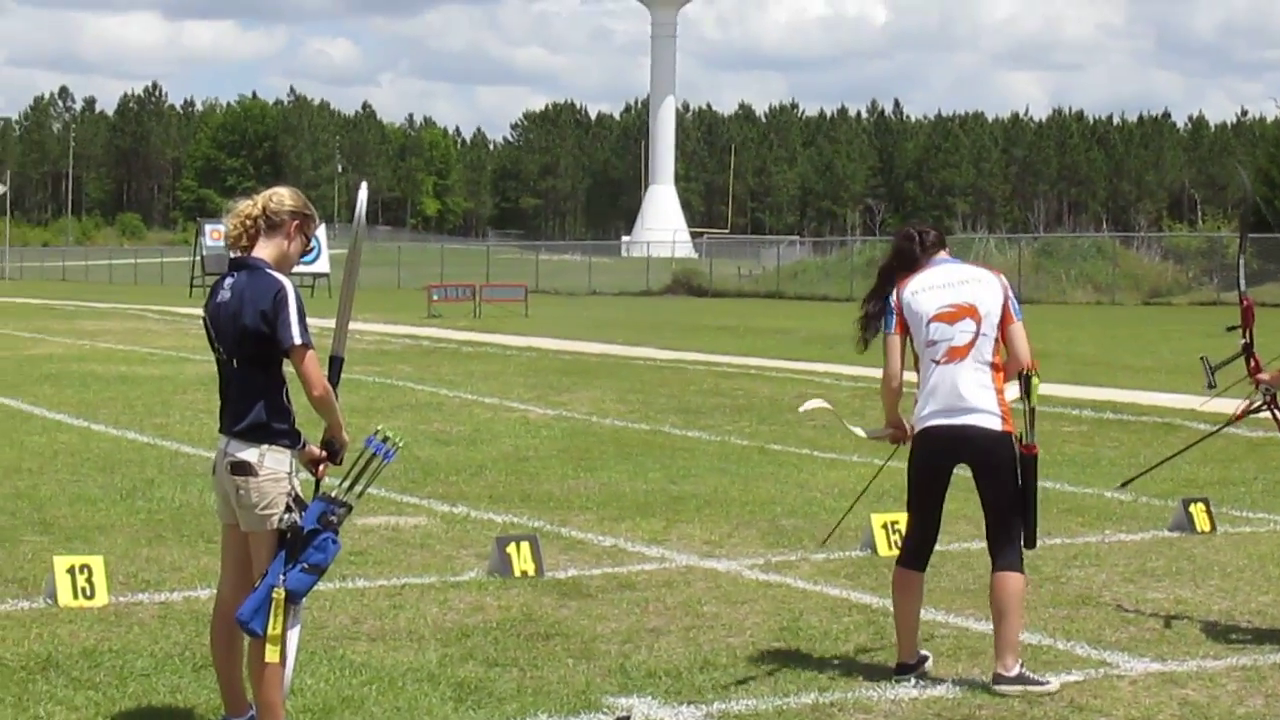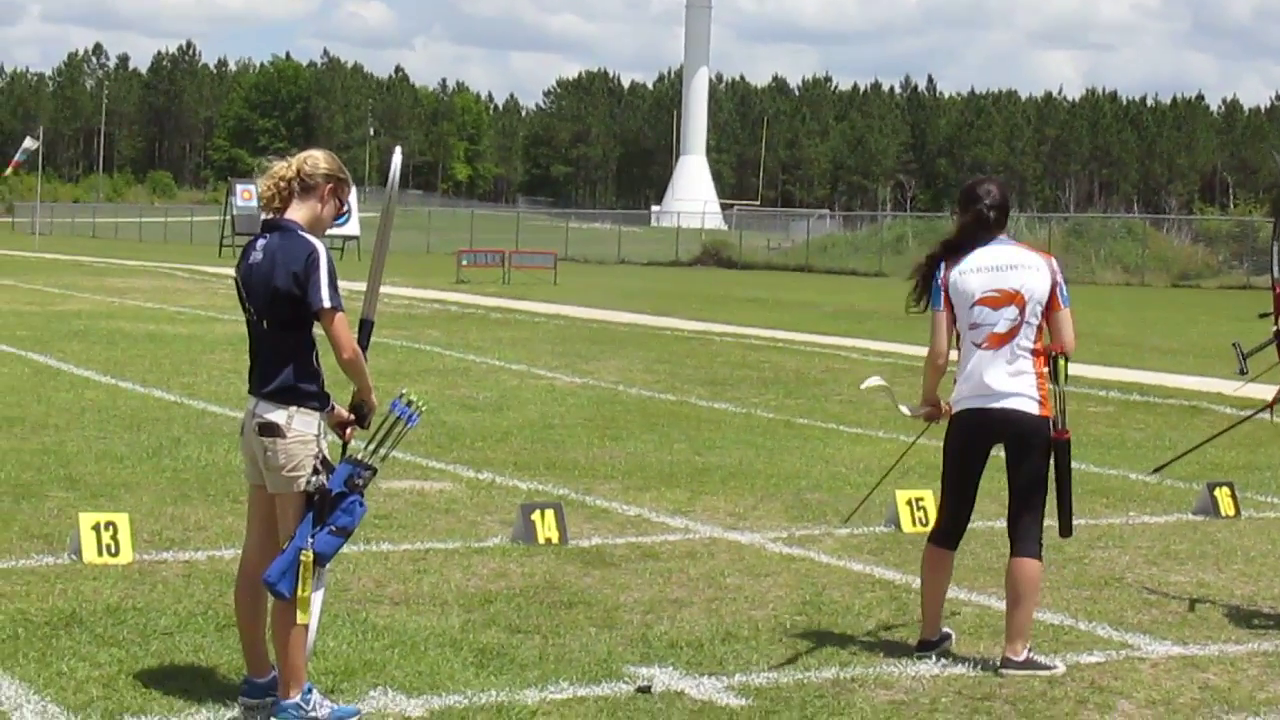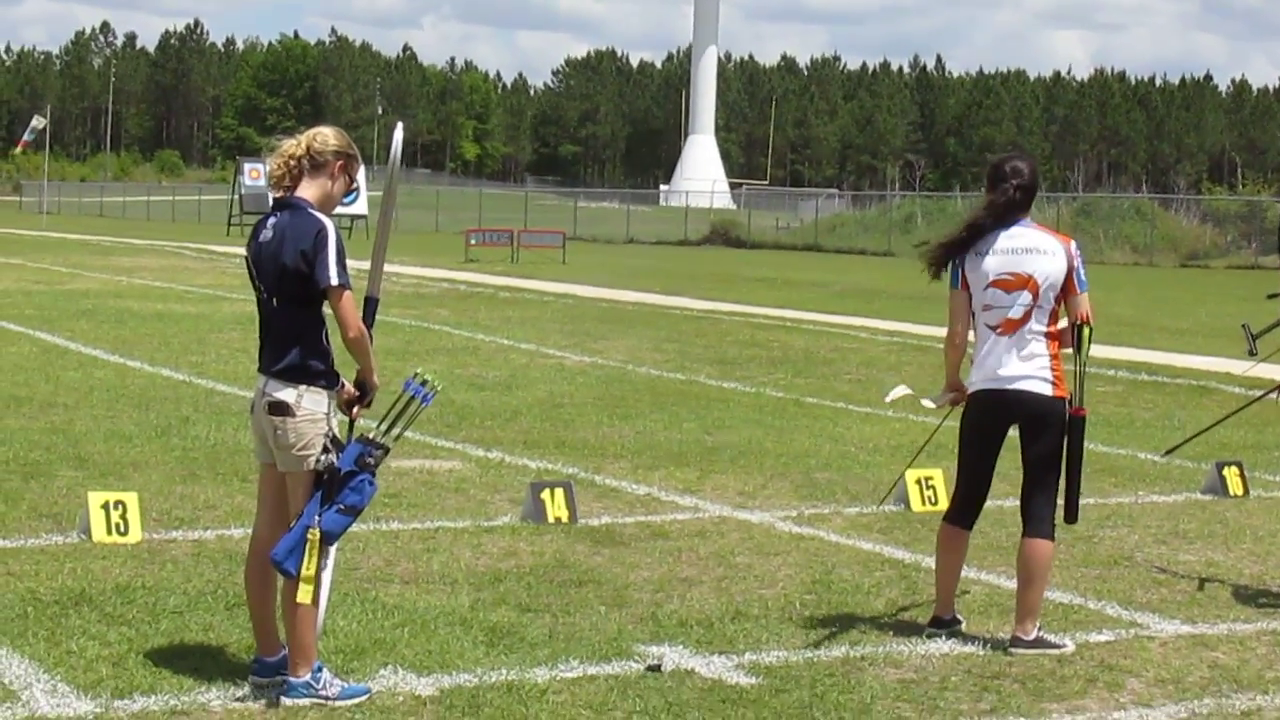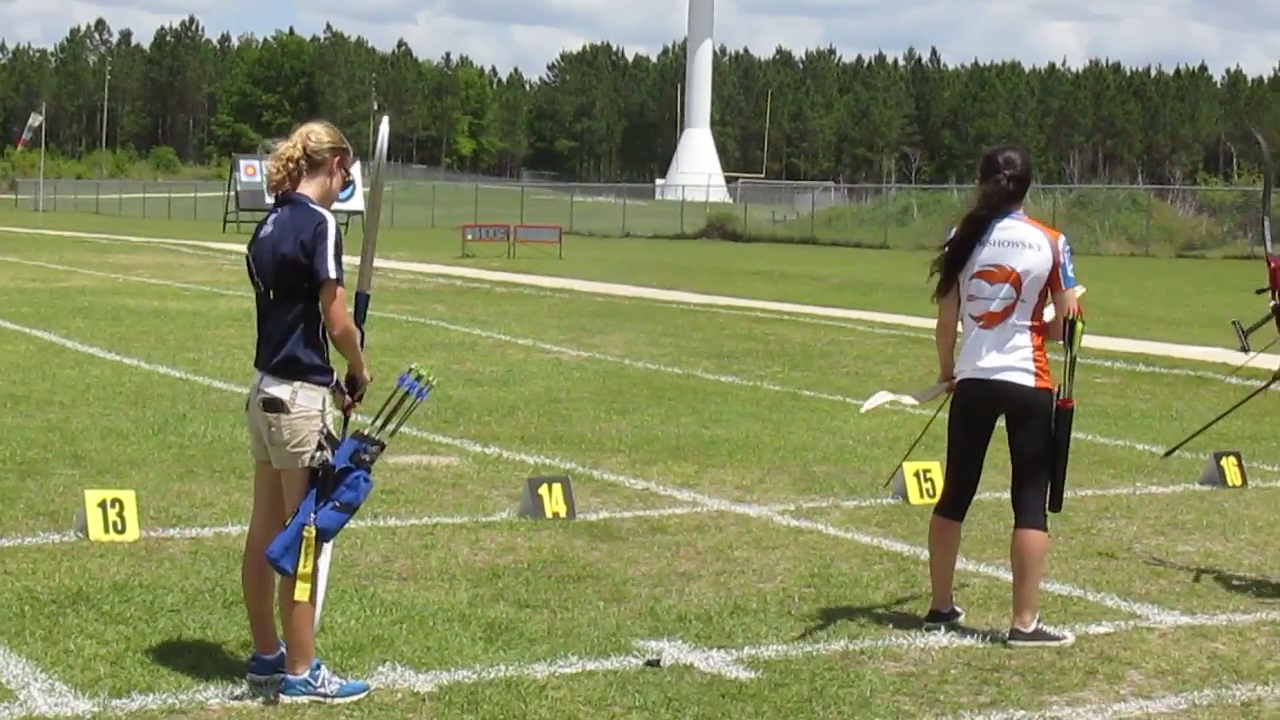
dt=0.3s
person 1, frame 1
left shoulder: (222, 288)
right shoulder: (275, 287)
left elbow: (250, 379)
right elbow: (315, 385)
left wrist: (297, 444)
right wrist: (338, 432)
left hip: (230, 454)
right hip: (264, 463)
left knee: (233, 594)
person 1, frame 2
left shoulder: (254, 250)
right shoulder: (308, 250)
left elbow: (279, 340)
right elbow: (345, 349)
left wrist: (326, 407)
right wrist: (367, 395)
left hip: (259, 415)
right hip: (292, 425)
left knee: (258, 556)
person 1, frame 3
left shoulder: (265, 228)
right shoulder: (317, 228)
left elbow: (289, 317)
right elbow: (350, 327)
left wrist: (333, 384)
right wrist: (368, 375)
left hip: (269, 394)
right hip: (302, 402)
left knee: (268, 535)
left ankle: (269, 657)
right ankle: (303, 675)
person 1, frame 4
left shoulder: (268, 225)
right shoulder: (318, 223)
left elbow: (288, 315)
right elbow: (337, 324)
left wrist: (328, 380)
right wrist: (359, 372)
left hip: (266, 391)
right hip: (298, 400)
left knee: (265, 533)
left ankle: (266, 654)
right ankle: (301, 672)
person 2, frame 1
left shoulder: (903, 291)
right shoulder: (992, 280)
left elbow: (893, 377)
right elbow: (1022, 361)
left wrist: (893, 420)
left hip: (932, 428)
right hip: (990, 426)
left knee: (917, 543)
right knee: (1006, 546)
left ankle: (908, 657)
right ankle: (1008, 666)
person 2, frame 2
left shoulder: (951, 268)
right shoulder: (1044, 265)
left elbow: (939, 354)
right elbow: (1066, 349)
left wrist: (929, 397)
left hip: (970, 408)
right hip: (1028, 409)
left knee: (949, 522)
right knee: (1026, 529)
left ankle: (930, 633)
right ankle: (1016, 650)
person 2, frame 3
left shoulder: (970, 249)
right shoulder: (1063, 249)
left elbow: (957, 335)
right elbow: (1081, 329)
left wrist: (952, 380)
left hip: (986, 391)
right hip: (1043, 392)
left knee: (964, 502)
right knee: (1039, 509)
left ankle: (942, 613)
right ankle: (1027, 630)
person 2, frame 4
left shoulder: (963, 239)
right shoulder: (1050, 242)
left elbow: (946, 325)
right elbow: (1068, 324)
left wrist: (946, 370)
left hip: (973, 380)
right hip: (1028, 383)
left knee: (955, 493)
right knee: (1030, 501)
left ankle: (941, 607)
right ankle: (1025, 622)
